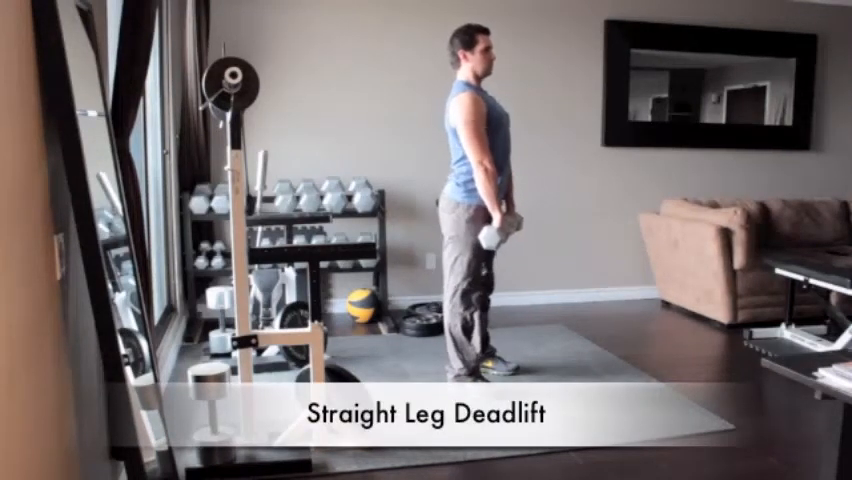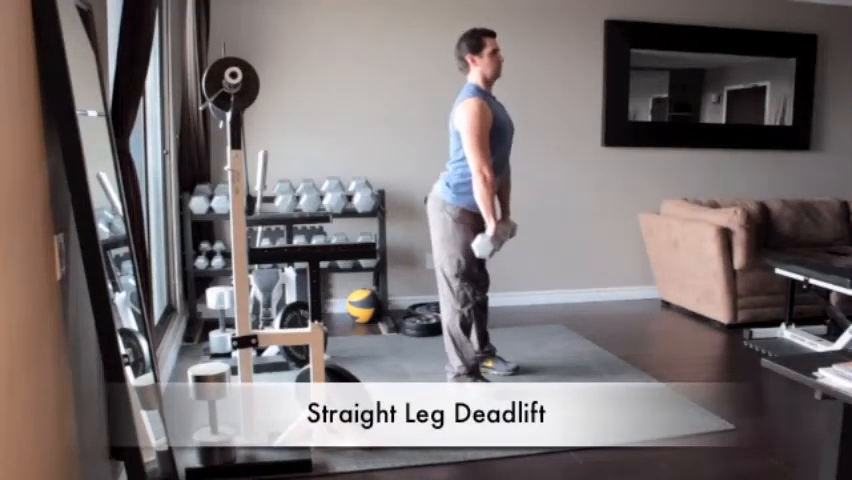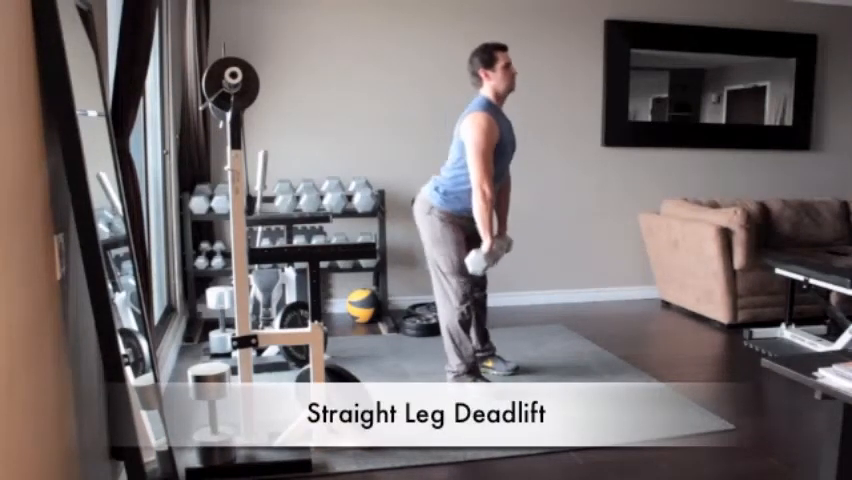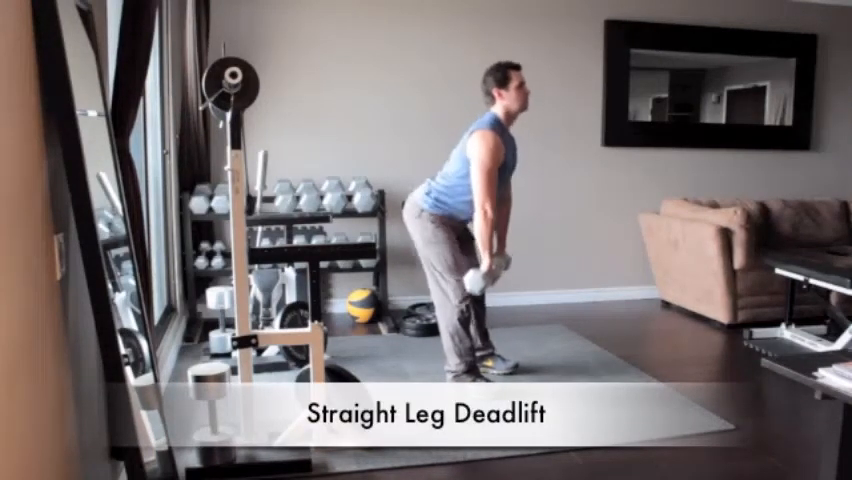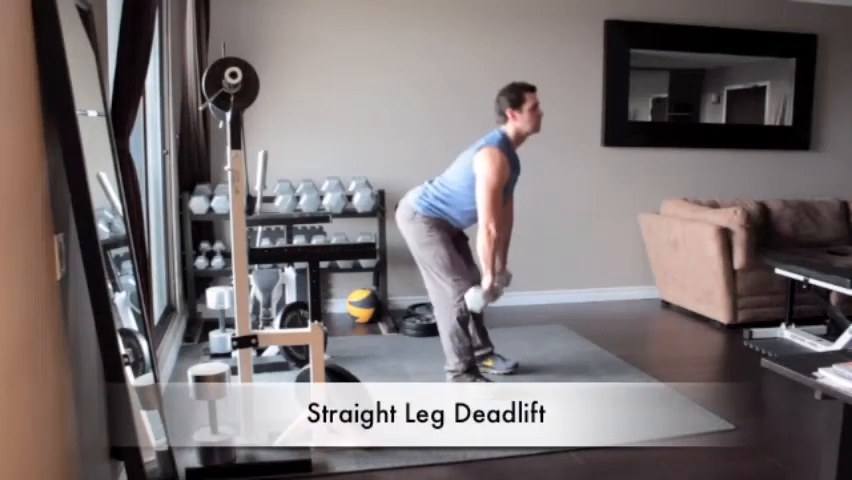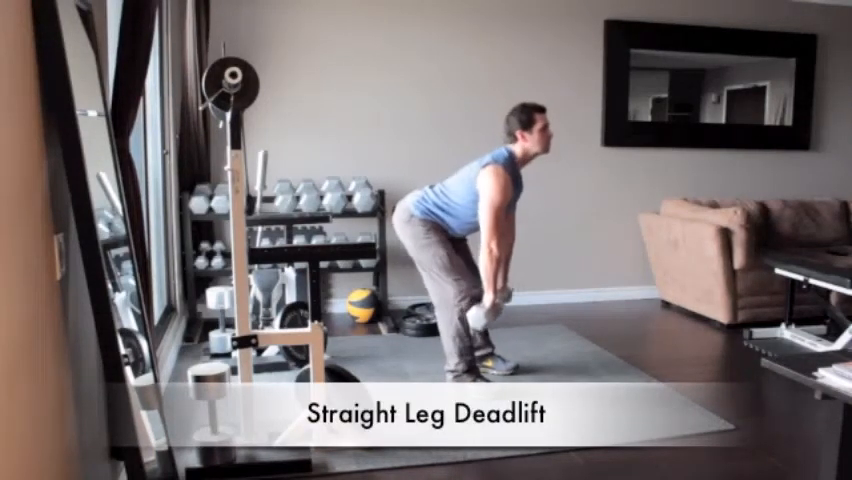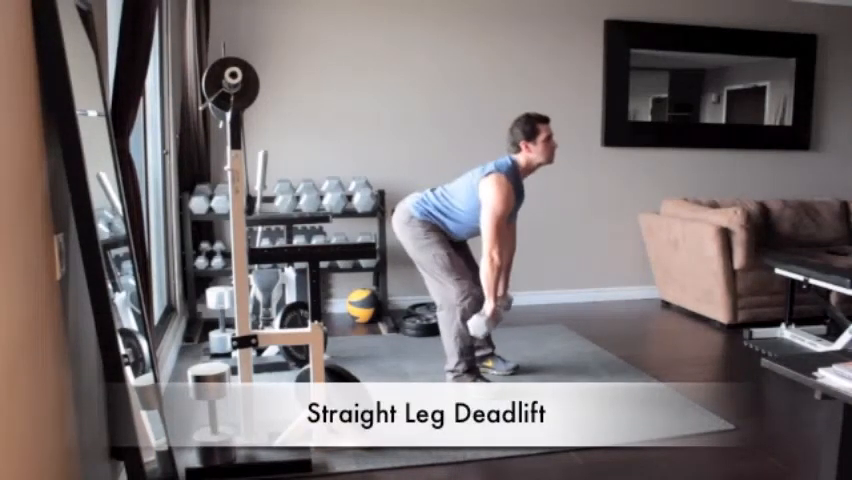
dt=0.2s
person 1, frame 1
left shoulder: (480, 96)
right shoulder: (466, 99)
left elbow: (501, 161)
right elbow: (482, 165)
left wrist: (509, 207)
right wrist: (497, 214)
left hip: (480, 206)
right hip: (466, 208)
left knee: (481, 287)
right knee: (463, 291)
left ankle: (482, 354)
right ankle: (462, 373)
person 1, frame 2
left shoulder: (490, 102)
right shoulder: (474, 104)
left elbow: (501, 167)
right elbow: (481, 172)
left wrist: (505, 215)
right wrist: (491, 222)
left hip: (470, 209)
right hip: (452, 209)
left knee: (477, 286)
right knee: (459, 291)
left ankle: (482, 353)
right ankle: (462, 374)
person 1, frame 3
left shoulder: (499, 117)
right shoulder: (481, 119)
left elbow: (502, 179)
right elbow: (481, 188)
left wrist: (502, 230)
right wrist: (487, 238)
left hip: (460, 213)
right hip: (438, 212)
left knee: (475, 285)
right knee: (457, 292)
left ankle: (482, 354)
right ankle: (462, 373)
person 1, frame 4
left shoulder: (504, 135)
right shoulder: (488, 138)
left elbow: (503, 197)
right elbow: (484, 207)
left wrist: (500, 248)
right wrist: (487, 258)
left hip: (451, 217)
right hip: (427, 215)
right knee: (456, 291)
left ankle: (482, 354)
right ankle: (461, 373)
person 1, frame 5
left shoulder: (508, 152)
right shoulder: (494, 156)
left elbow: (505, 214)
right elbow: (488, 225)
left wrist: (501, 265)
right wrist: (490, 275)
left hip: (443, 220)
right hip: (420, 217)
left knee: (473, 287)
right knee: (455, 292)
left ankle: (481, 354)
right ankle: (460, 373)
person 1, frame 6
left shoulder: (512, 169)
right shoulder: (498, 175)
left elbow: (507, 229)
right elbow: (490, 243)
left wrist: (502, 281)
right wrist: (491, 292)
left hip: (439, 223)
right hip: (416, 220)
left knee: (473, 286)
right knee: (457, 293)
left ankle: (482, 354)
right ankle: (461, 373)
person 1, frame 7
left shoulder: (514, 178)
right shoulder: (500, 184)
left elbow: (508, 237)
right elbow: (491, 253)
left wrist: (502, 289)
right wrist: (491, 301)
left hip: (439, 225)
right hip: (416, 222)
left knee: (475, 286)
right knee: (459, 293)
left ankle: (482, 355)
right ankle: (460, 374)
